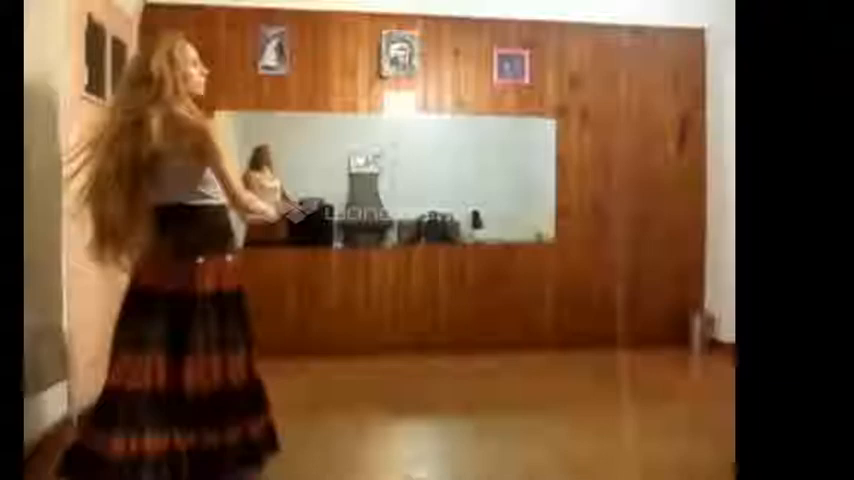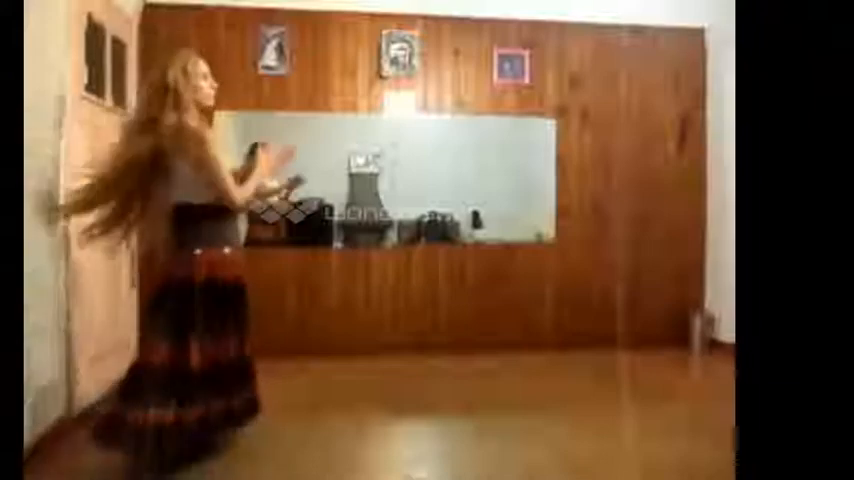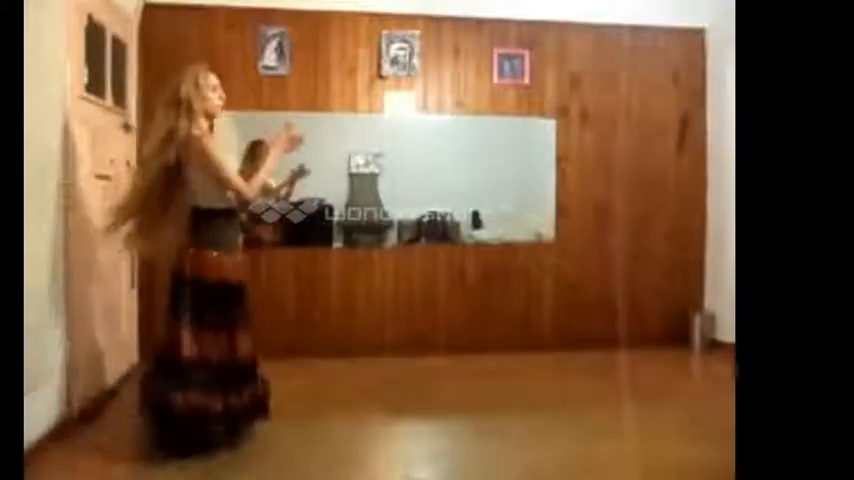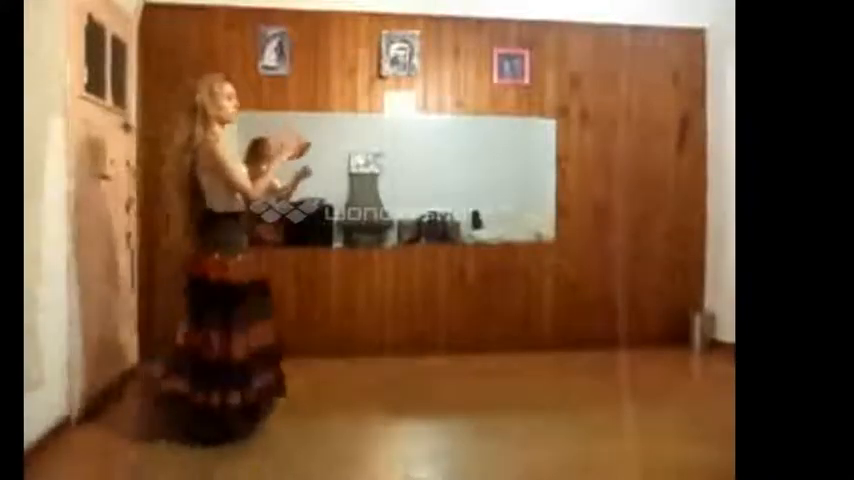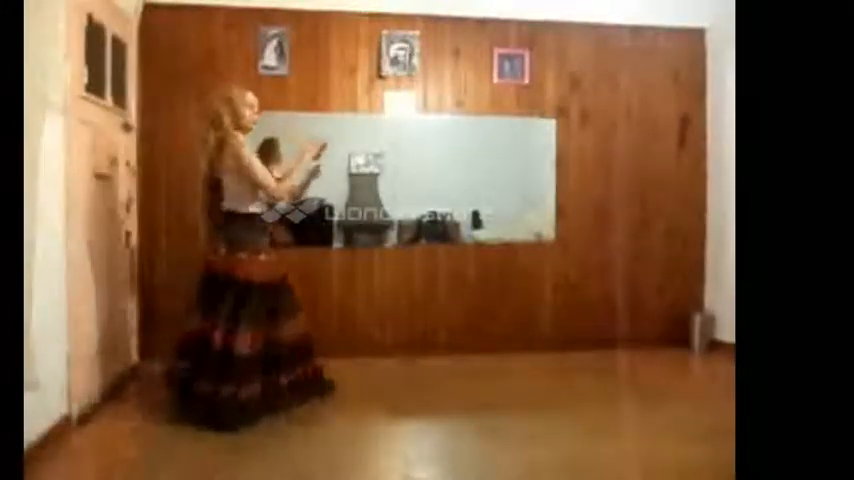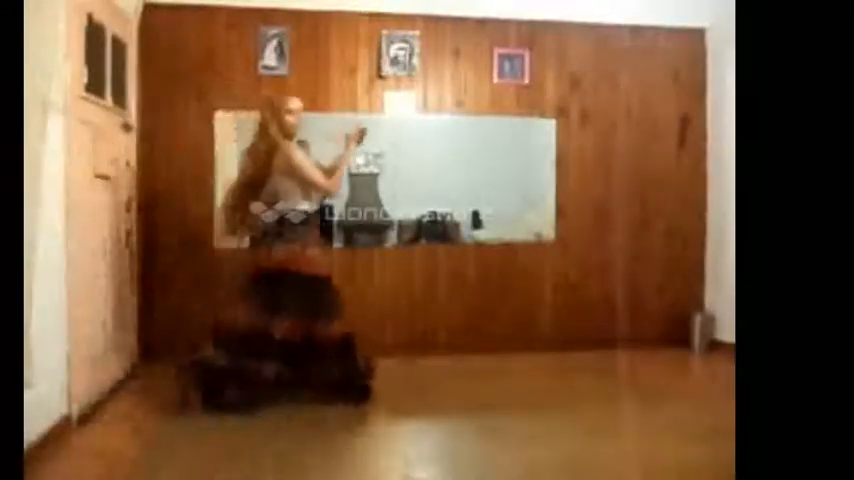
dt=0.3s
person 1, frame 1
left shoulder: (147, 125)
right shoulder: (192, 124)
left elbow: (150, 197)
right elbow: (240, 200)
right wrist: (266, 211)
left hip: (165, 249)
right hip: (206, 249)
left knee: (163, 353)
right knee: (208, 357)
person 1, frame 2
left shoulder: (169, 131)
right shoulder: (193, 130)
right elbow: (234, 198)
left wrist: (260, 174)
right wrist: (264, 167)
left hip: (186, 243)
right hip: (211, 244)
left knee: (182, 340)
right knee: (210, 342)
left ankle: (168, 437)
right ankle: (196, 432)
person 1, frame 3
left shoulder: (194, 137)
right shoulder: (199, 139)
left elbow: (228, 187)
right elbow: (246, 192)
left wrist: (272, 154)
right wrist: (274, 153)
left hip: (210, 240)
right hip: (214, 245)
left knee: (204, 333)
right knee: (216, 335)
left ankle: (194, 419)
right ankle: (201, 424)
person 1, frame 4
left shoulder: (209, 142)
right shoulder: (211, 143)
left elbow: (243, 189)
right elbow: (251, 193)
left wrist: (281, 159)
right wrist: (280, 157)
left hip: (223, 239)
right hip: (224, 242)
left knee: (230, 328)
right knee: (223, 330)
left ankle: (223, 410)
right ankle: (214, 416)
person 1, frame 5
left shoulder: (230, 146)
right shoulder: (236, 145)
left elbow: (269, 190)
right elbow: (278, 193)
left wrist: (307, 166)
right wrist: (304, 160)
left hip: (239, 238)
right hip: (246, 241)
left knee: (248, 322)
right knee: (240, 325)
right ankle: (224, 403)
person 1, frame 6
left shoulder: (283, 150)
right shoulder: (289, 151)
left elbow: (322, 175)
right elbow: (329, 187)
left wrist: (348, 148)
right wrist: (349, 150)
left hip: (288, 236)
right hip: (298, 241)
right knee: (299, 313)
